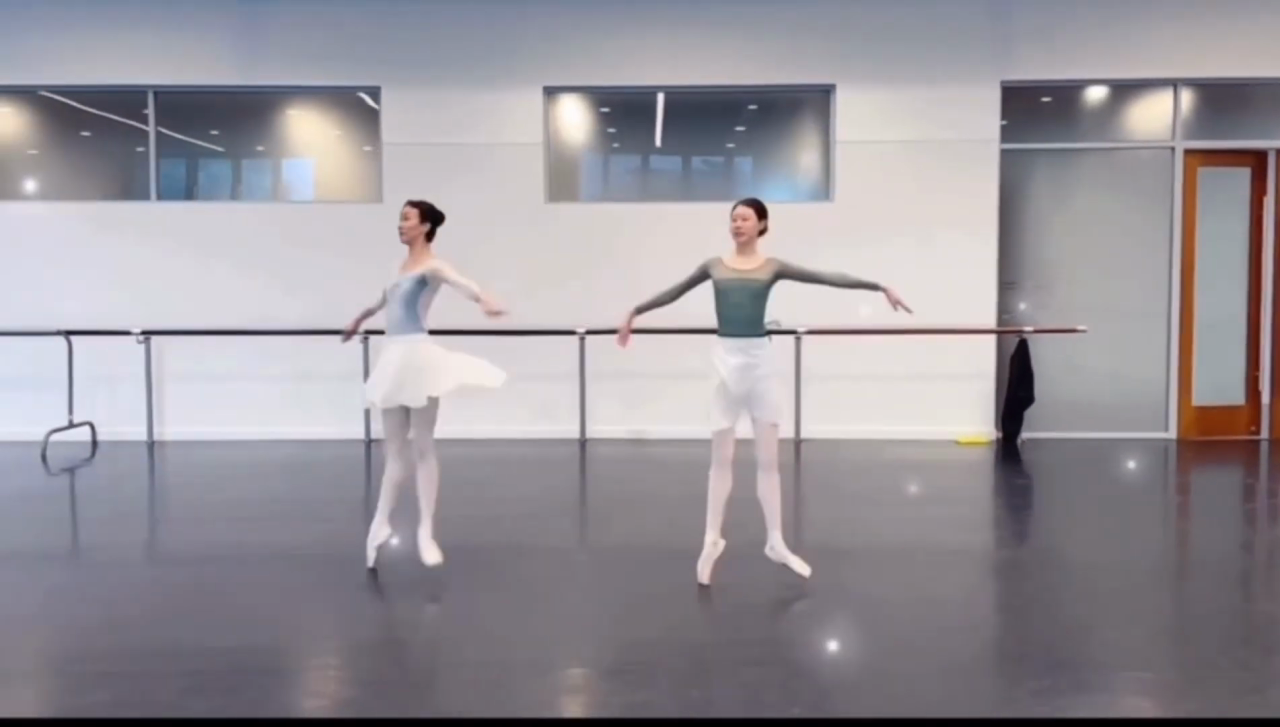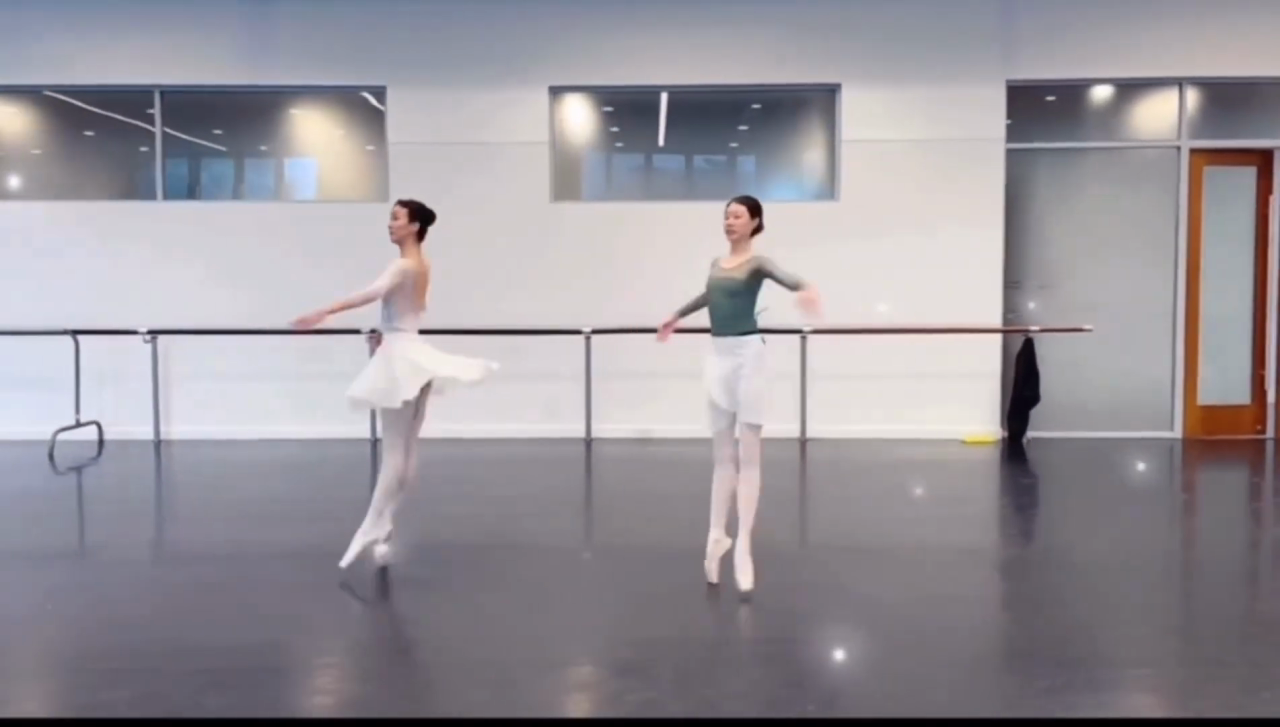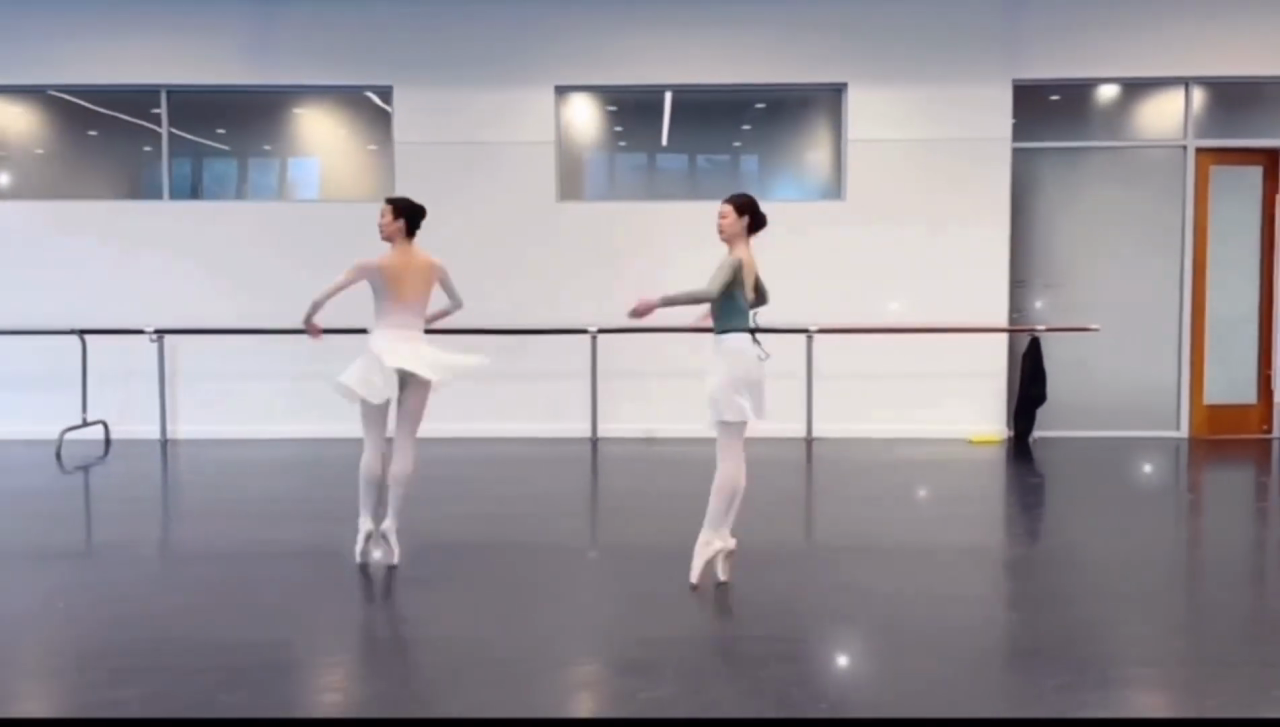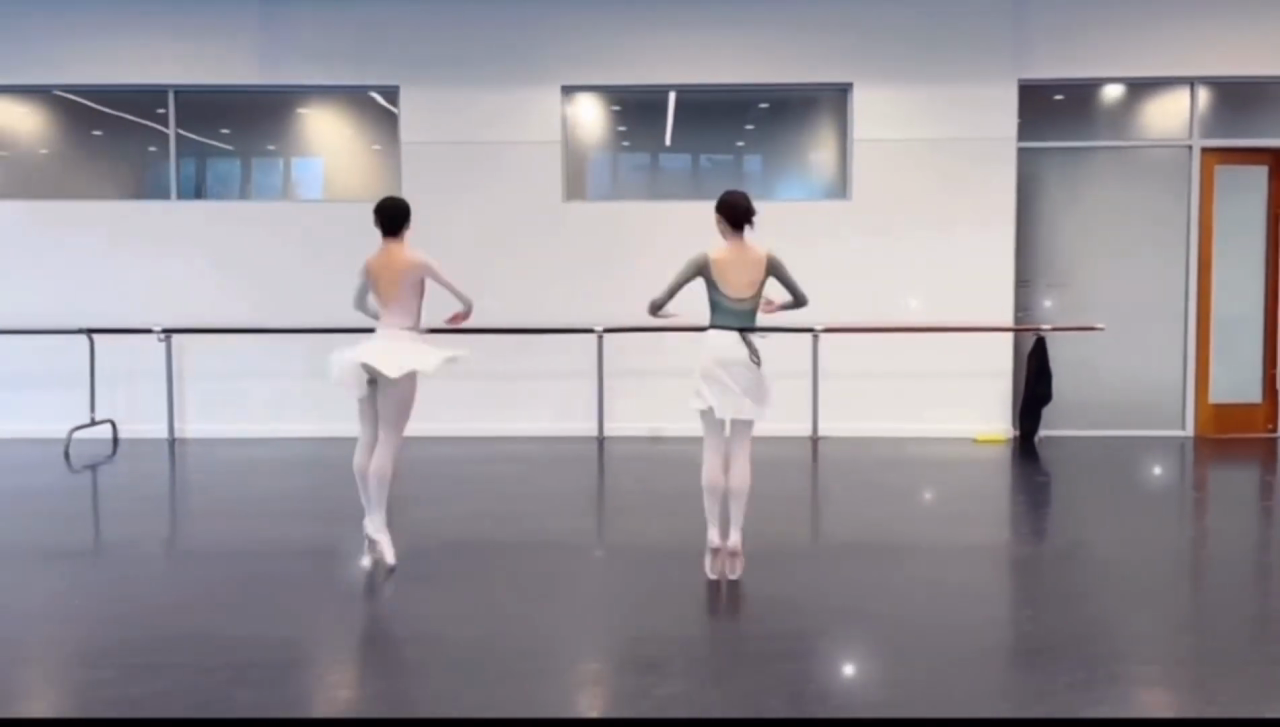
dt=0.1s
person 1, frame 1
left shoulder: (774, 266)
right shoulder: (713, 265)
left elbow: (831, 278)
right elbow: (673, 292)
left wrist: (881, 287)
right wrist: (633, 314)
left hip: (759, 359)
right hip: (725, 359)
left knee: (767, 460)
right knee: (721, 459)
left ankle: (776, 542)
right ankle: (711, 540)
person 1, frame 2
left shoulder: (757, 261)
right shoulder: (716, 263)
left elbow: (789, 279)
left wrist: (807, 290)
right wrist: (673, 317)
left hip: (746, 355)
right hip: (718, 357)
left knee: (748, 457)
right knee: (723, 457)
left ankle: (743, 544)
right ankle: (716, 537)
person 1, frame 3
left shoulder: (734, 259)
right shoulder: (742, 259)
left elbow: (709, 293)
right elbow: (761, 297)
left wrist: (658, 302)
left hip: (732, 352)
right hip: (740, 352)
left knee: (728, 454)
right knee: (732, 454)
left ankle: (712, 536)
right ankle: (720, 536)
person 1, frame 4
left shoulder: (705, 258)
right shoulder: (767, 258)
left elbow: (660, 301)
right elbow: (800, 299)
left wrist: (657, 310)
right wrist: (780, 305)
left hip: (714, 350)
right hip: (745, 353)
left knee: (716, 450)
right knee: (740, 453)
left ankle: (716, 535)
right ankle: (734, 536)
person 2, frame 1
left shoulder: (434, 266)
right shoulder: (403, 269)
left elbow: (462, 283)
right elbow: (387, 299)
left wrist: (485, 301)
right wrist: (359, 318)
left hip: (419, 359)
right hip: (395, 360)
left knee: (421, 449)
right knee: (395, 451)
left ankle: (426, 531)
right ankle: (380, 525)
person 2, frame 2
left shoulder: (404, 266)
right shoulder: (419, 267)
left elbow: (373, 292)
left wrist: (325, 312)
right wrist: (386, 330)
left hip: (399, 356)
right hip: (418, 355)
left knee: (394, 449)
right knee: (406, 447)
left ankle: (374, 527)
right ankle: (381, 524)
person 2, frame 3
left shoulder: (373, 265)
right shoulder: (434, 266)
left elbow: (327, 294)
right elbow: (457, 303)
left wrist: (311, 316)
left hip: (381, 354)
right hip: (416, 354)
left knee: (374, 445)
right knee: (405, 444)
left ankle: (367, 522)
right ankle: (390, 525)
person 2, frame 4
left shoulder: (369, 264)
right shoulder: (419, 261)
left elbow: (358, 303)
right elbow: (465, 300)
right wrist: (460, 314)
left hip: (377, 352)
right hip: (399, 355)
left knee: (368, 440)
right knee: (388, 440)
left ankle: (372, 519)
right ankle: (376, 523)
